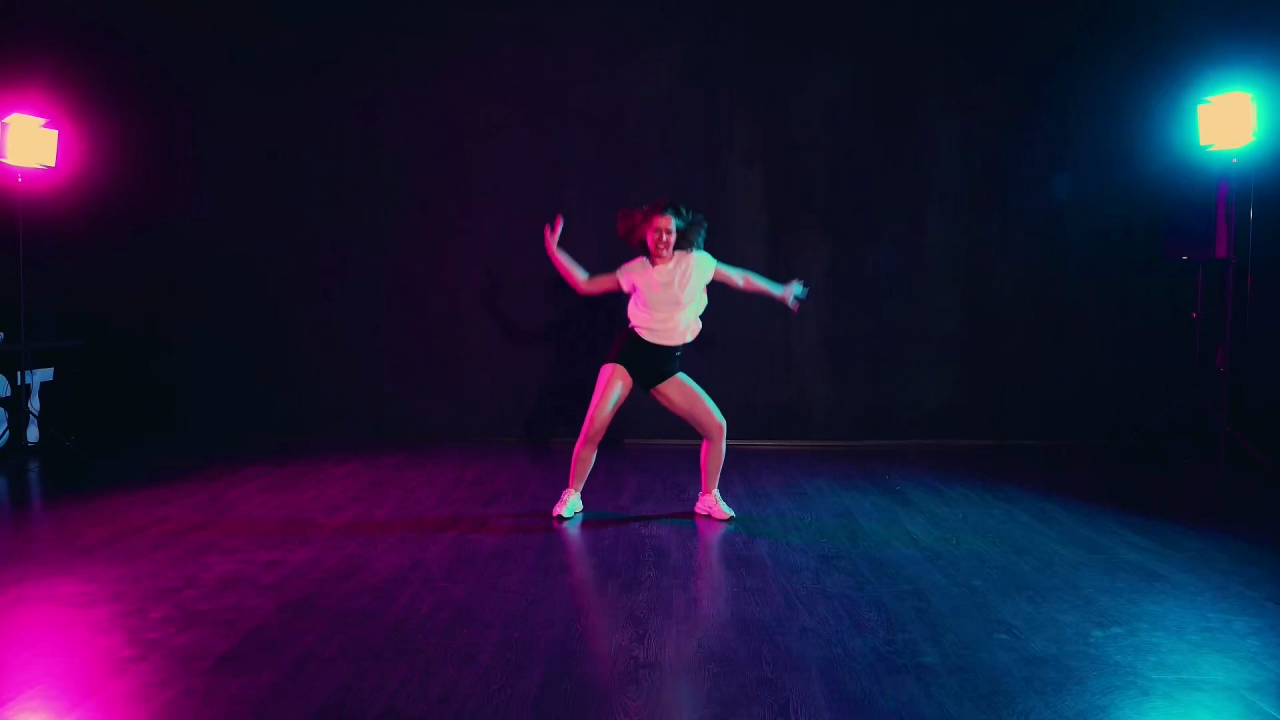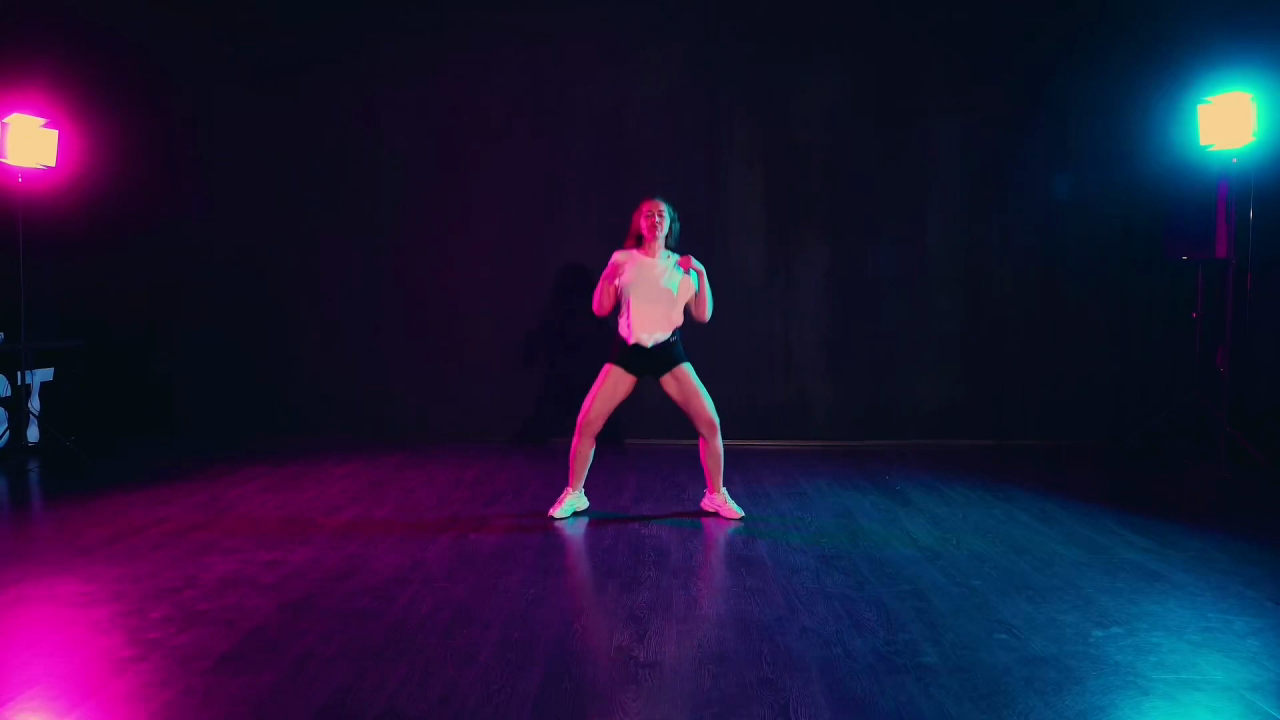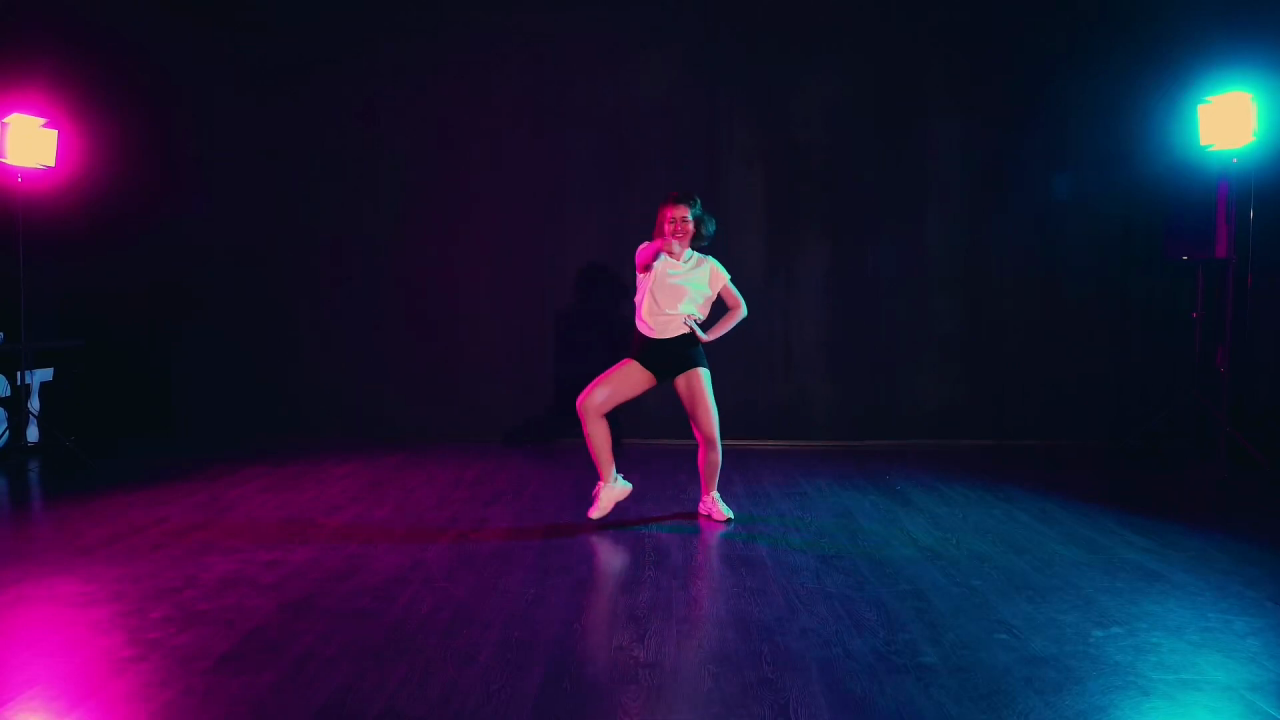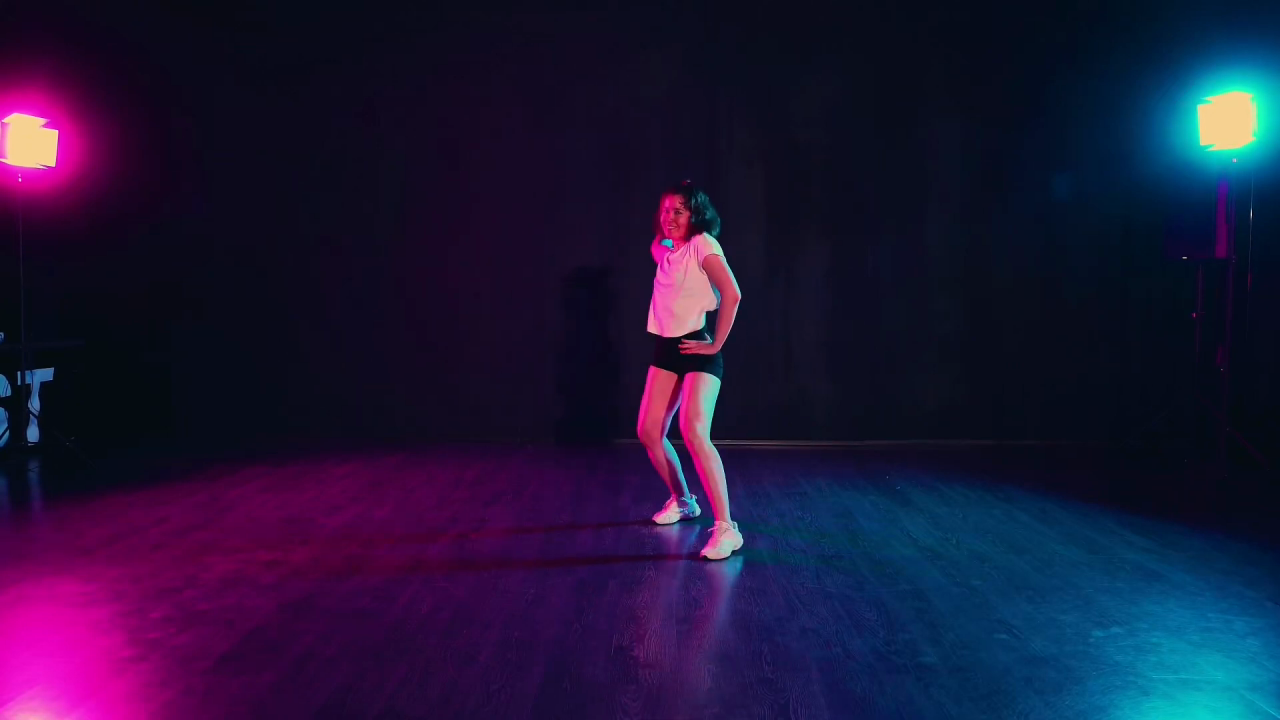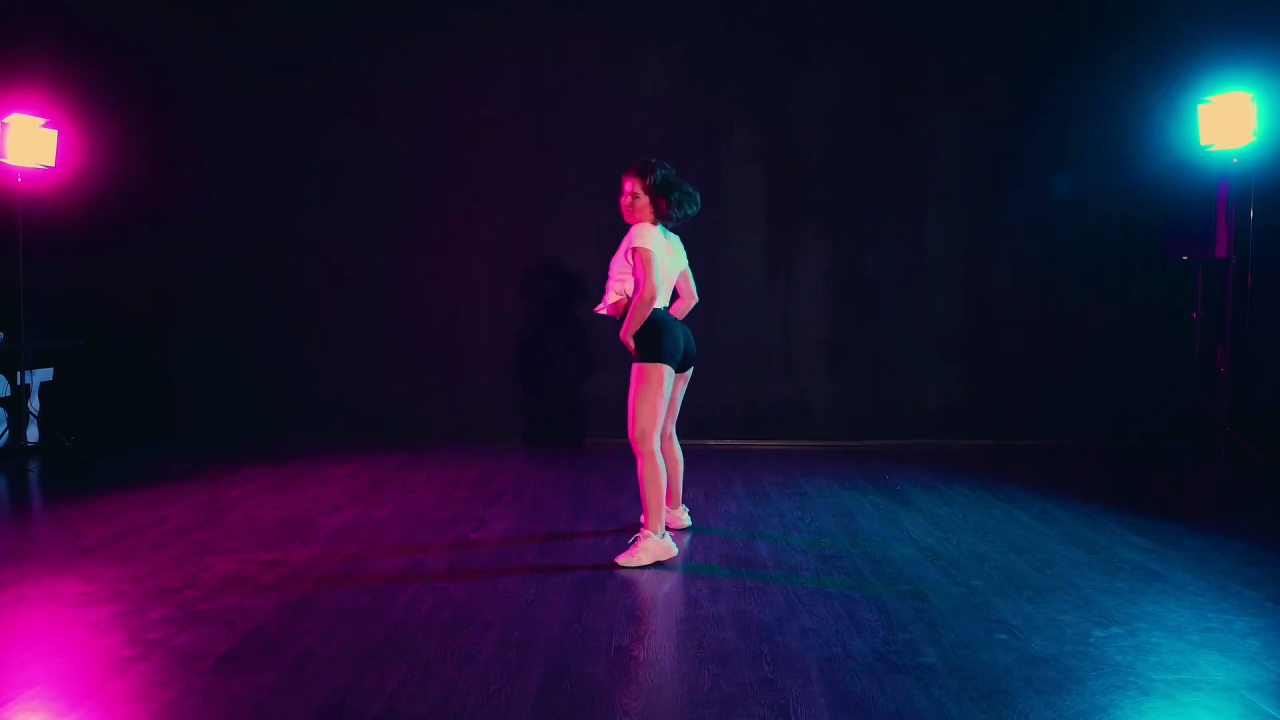
dt=1s
person 1, frame 1
left shoulder: (695, 262)
right shoulder: (637, 269)
left elbow: (736, 278)
right elbow: (585, 285)
left wrist: (779, 291)
right wrist: (554, 249)
left hip: (665, 365)
right hip: (631, 353)
left knee: (715, 428)
right knee: (593, 429)
left ankle: (708, 498)
right ankle: (571, 496)
person 1, frame 2
left shoulder: (682, 265)
right shoulder: (621, 260)
left elbow: (703, 316)
right elbow: (600, 309)
left wrist: (701, 276)
right wrist: (611, 281)
left hip: (669, 352)
right hip: (628, 351)
left knee: (709, 422)
right knee: (587, 423)
left ankle: (717, 495)
right ankle: (574, 494)
person 1, frame 3
left shoulder: (709, 267)
right shoulder: (649, 251)
left elbow: (739, 309)
right elbow: (646, 258)
left wrist: (708, 335)
right wrist: (663, 247)
left hip: (687, 352)
right hip: (647, 351)
left knee: (709, 436)
right knee: (587, 404)
left ankle: (709, 498)
right ankle: (610, 483)
person 1, frame 4
left shoulder: (703, 245)
right shoulder: (671, 256)
left elbow: (732, 293)
left wrist: (715, 344)
left hip: (698, 355)
right hip: (666, 354)
left knee: (693, 433)
right knee: (650, 432)
left ankle: (726, 529)
right ankle: (682, 501)
person 1, frame 5
left shoulder: (642, 236)
right shoulder: (671, 240)
left elbow: (648, 292)
right elbow: (690, 297)
left wrist: (628, 330)
left hip: (654, 341)
right hip: (676, 337)
left knee: (642, 437)
right knee: (662, 432)
left ankle: (655, 538)
right ankle: (674, 510)
